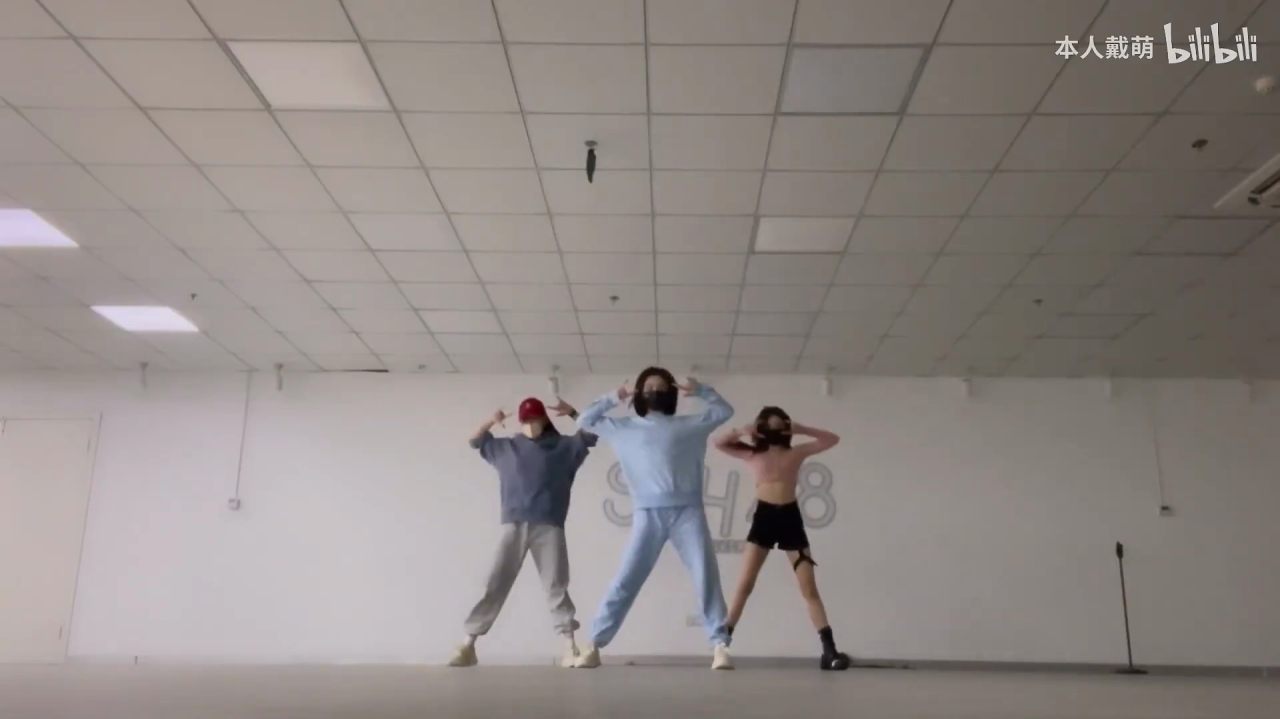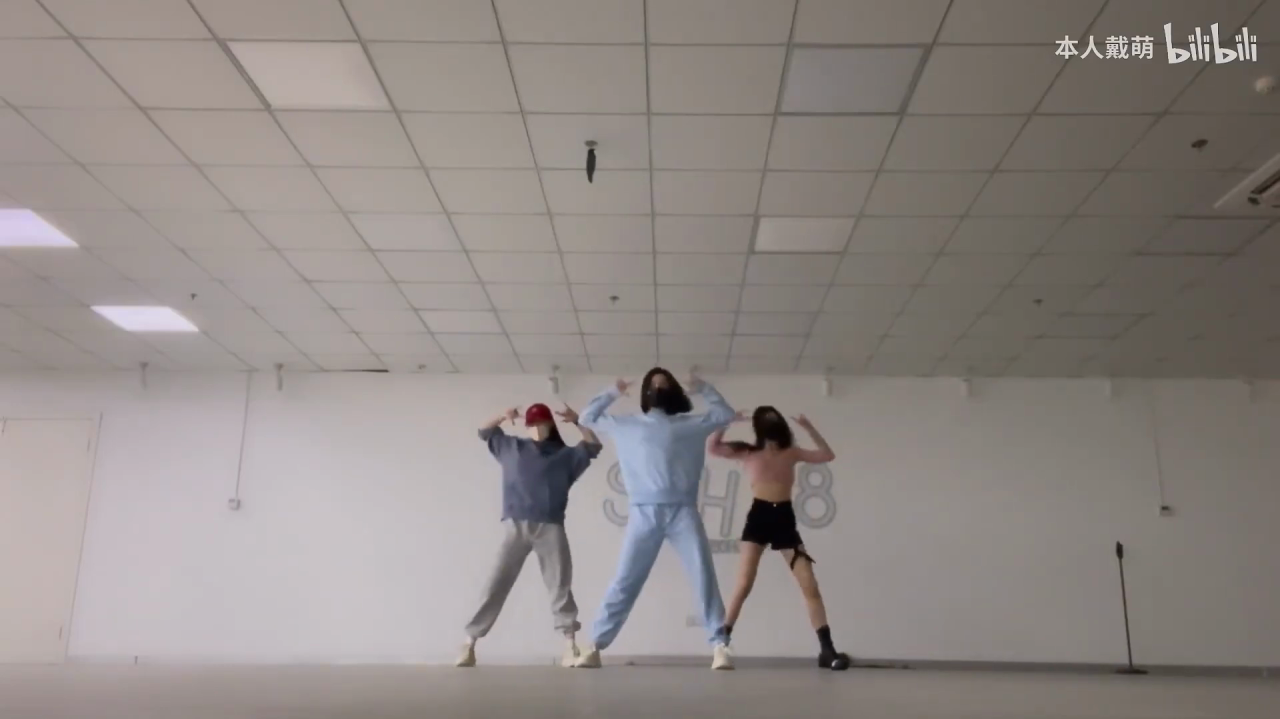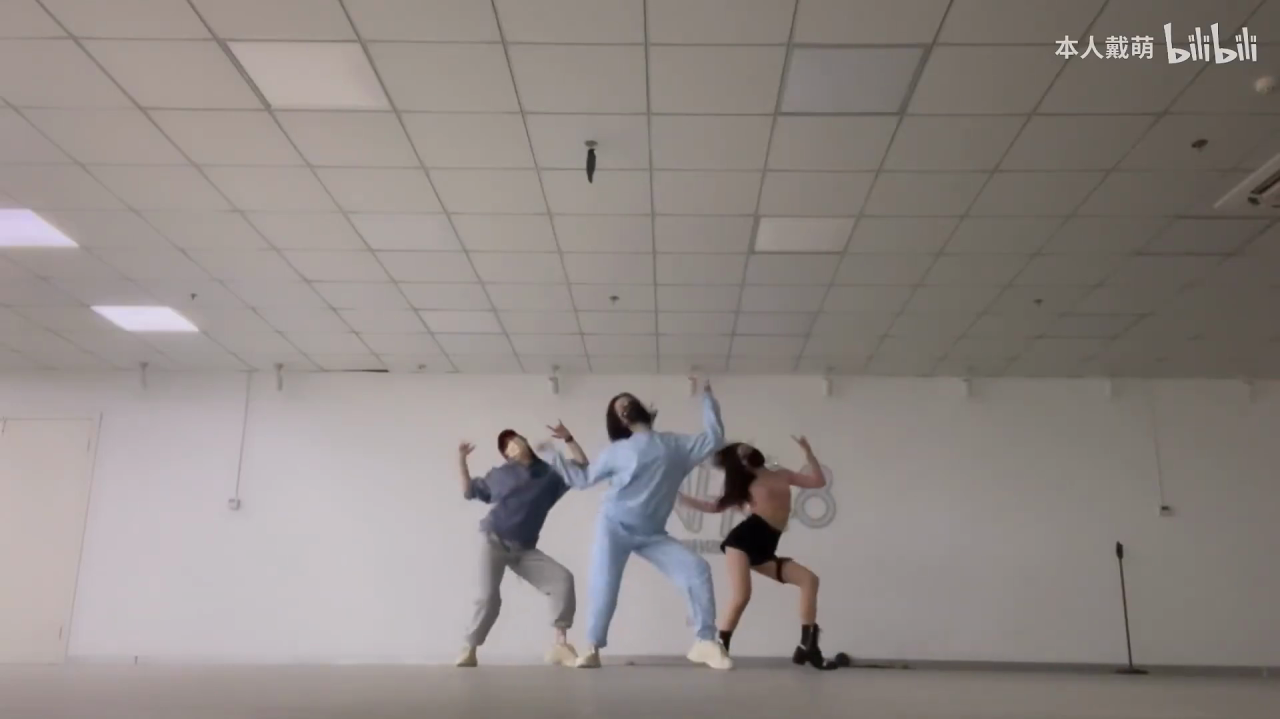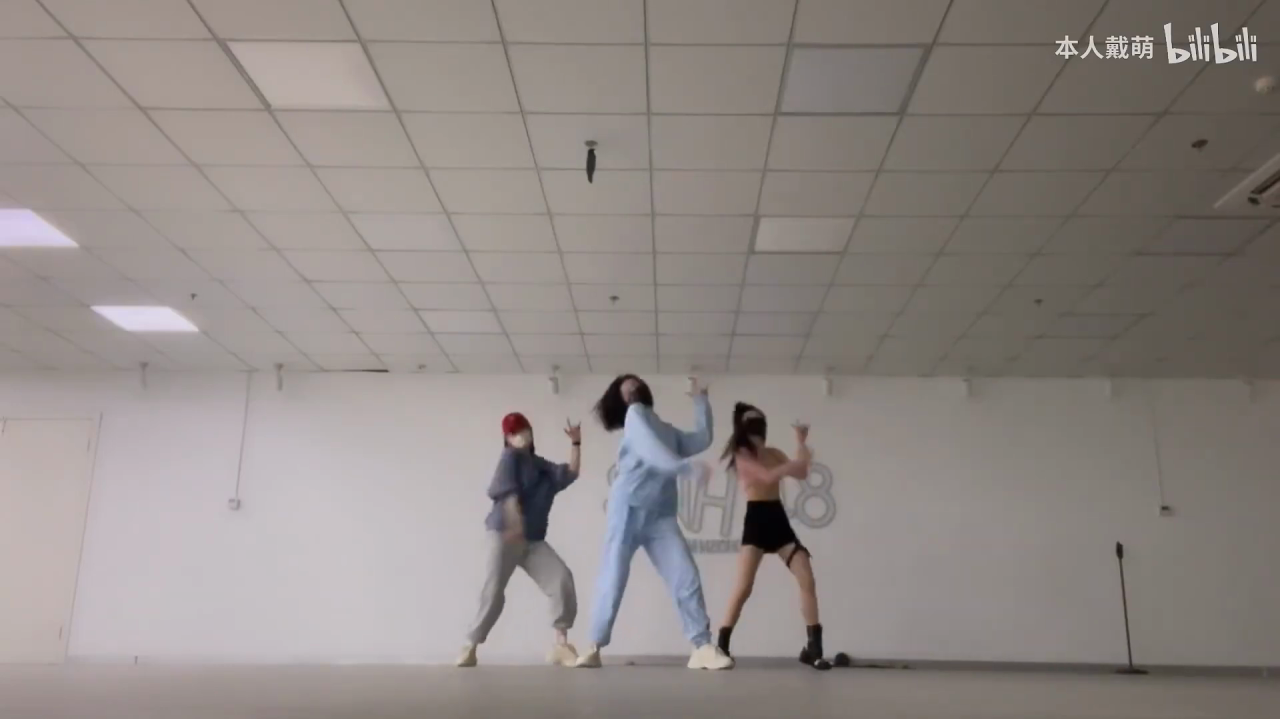
dt=0.3s
person 1, frame 1
left shoulder: (689, 424)
right shoulder: (623, 427)
left elbow: (725, 410)
right elbow: (586, 420)
left wrist: (699, 389)
right wrist: (613, 400)
left hip: (687, 511)
right hip: (648, 514)
left knee: (706, 576)
right knee: (626, 580)
left ankle: (720, 645)
right ankle: (596, 645)
person 1, frame 2
left shoulder: (687, 424)
right shoulder: (626, 425)
left elbow: (724, 414)
right elbow: (588, 419)
left wrist: (704, 390)
right wrist: (613, 394)
left hip: (682, 512)
right hip: (643, 512)
left knee: (703, 575)
right knee: (624, 580)
left ankle: (719, 644)
right ankle: (595, 646)
person 1, frame 3
left shoulder: (675, 444)
right shoulder: (618, 450)
left elbow: (714, 438)
right elbow: (584, 478)
left wrist: (708, 399)
left hip: (652, 533)
right hip: (614, 526)
left knee: (699, 571)
right knee: (603, 585)
left ankle: (706, 642)
right ankle: (593, 647)
person 1, frame 4
left shoulder: (666, 429)
right shoulder: (636, 415)
left elbow: (702, 440)
right elbow: (653, 451)
left wrist: (702, 401)
right wrist: (685, 463)
left hip: (662, 515)
right hip: (627, 511)
left knee: (686, 578)
right knee: (612, 580)
left ankle: (703, 647)
right ankle: (595, 647)
person 2, frame 1
left shoulder: (563, 446)
right shoulder: (506, 447)
left elbow: (591, 434)
right elbow: (475, 441)
left wrist: (572, 413)
right wrist: (492, 422)
left hip: (549, 526)
right hip: (515, 526)
left knee: (557, 585)
right knee: (496, 583)
left ankle: (570, 648)
right ankle: (468, 645)
person 2, frame 2
left shoulder: (563, 454)
right shoulder: (512, 447)
left elbow: (594, 447)
right elbow: (484, 432)
left wrist: (576, 423)
right wrist: (504, 417)
left hip: (550, 529)
right hip: (516, 526)
left knee: (560, 586)
right knee: (496, 584)
left ankle: (570, 647)
right ankle: (469, 646)
person 2, frame 3
left shoulder: (551, 471)
right shoulder: (501, 473)
left elbow: (583, 467)
right elbow: (470, 491)
left wrist: (568, 439)
right wrist: (461, 460)
left hip: (524, 548)
right hip: (495, 540)
left knee: (563, 580)
right knee: (488, 597)
left ankle: (560, 645)
right ankle: (470, 649)
person 2, frame 4
left shoulder: (541, 464)
right shoulder: (510, 456)
left elbow: (570, 475)
right elbow: (504, 488)
left wrist: (576, 443)
right wrist: (514, 520)
left hip: (534, 538)
right hip: (503, 533)
left knee: (563, 579)
right knee: (493, 592)
left ankle: (561, 644)
right ankle: (470, 648)
person 3, frame 1
left shoulder: (797, 452)
right shoulder: (753, 454)
left elbow: (832, 439)
right elbow: (719, 444)
left wrist: (801, 430)
right wrist: (742, 432)
left hip: (790, 518)
right hip: (764, 518)
left knee: (809, 588)
right knee: (745, 584)
left ankle: (829, 650)
person 3, frame 2
left shoulder: (790, 453)
right shoulder: (749, 453)
left elbow: (827, 455)
right elbow: (713, 447)
left wrist: (809, 428)
left hip: (785, 525)
right hip: (760, 521)
left knee: (809, 585)
right knee: (744, 585)
left ankle: (827, 650)
person 3, frame 3
left shoulder: (782, 475)
right shoulder: (746, 485)
left elbow: (818, 481)
right elbow: (713, 506)
left wrist: (806, 450)
right wrist: (683, 498)
left hip: (764, 547)
right hip: (743, 539)
left knee: (810, 581)
right knee: (741, 597)
left ankle: (807, 647)
person 3, frame 4
left shoulder: (775, 453)
right shoulder: (742, 454)
left elbow: (801, 473)
right elbow: (770, 476)
left wrist: (801, 443)
left hip: (778, 520)
right hip: (756, 520)
left knee: (807, 581)
right knee: (743, 588)
left ankle: (814, 648)
right ankle: (721, 647)
